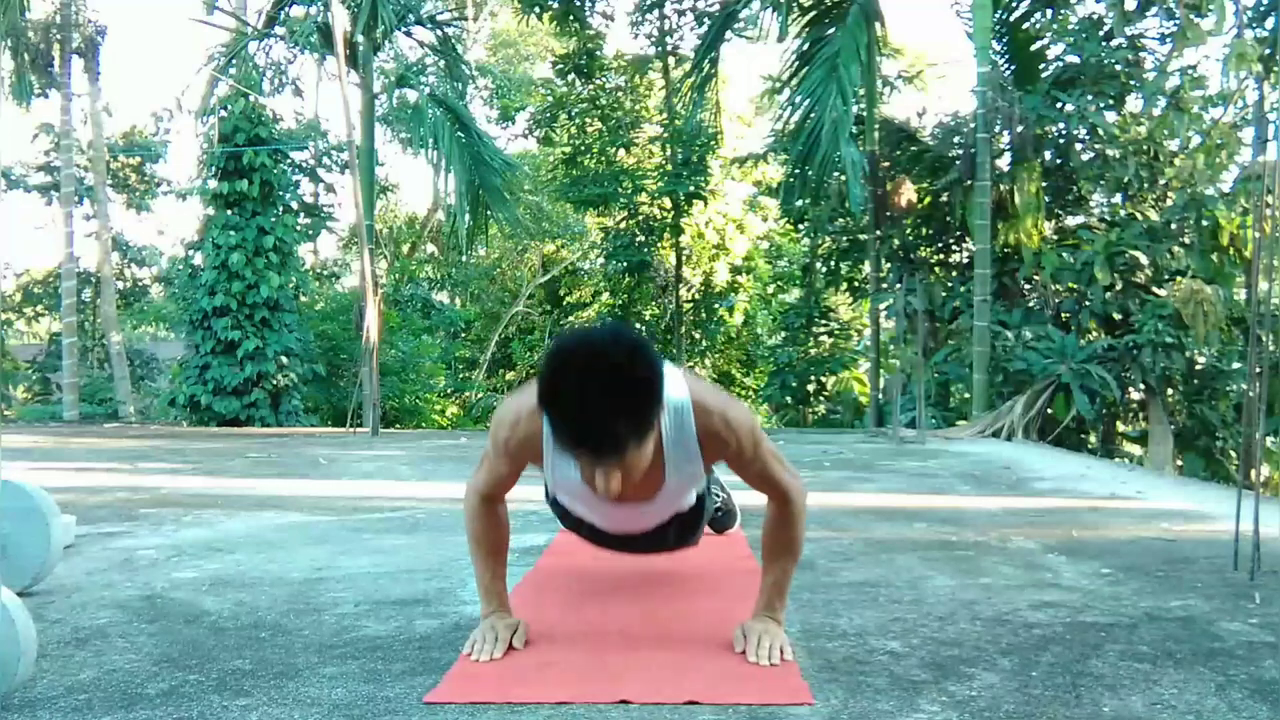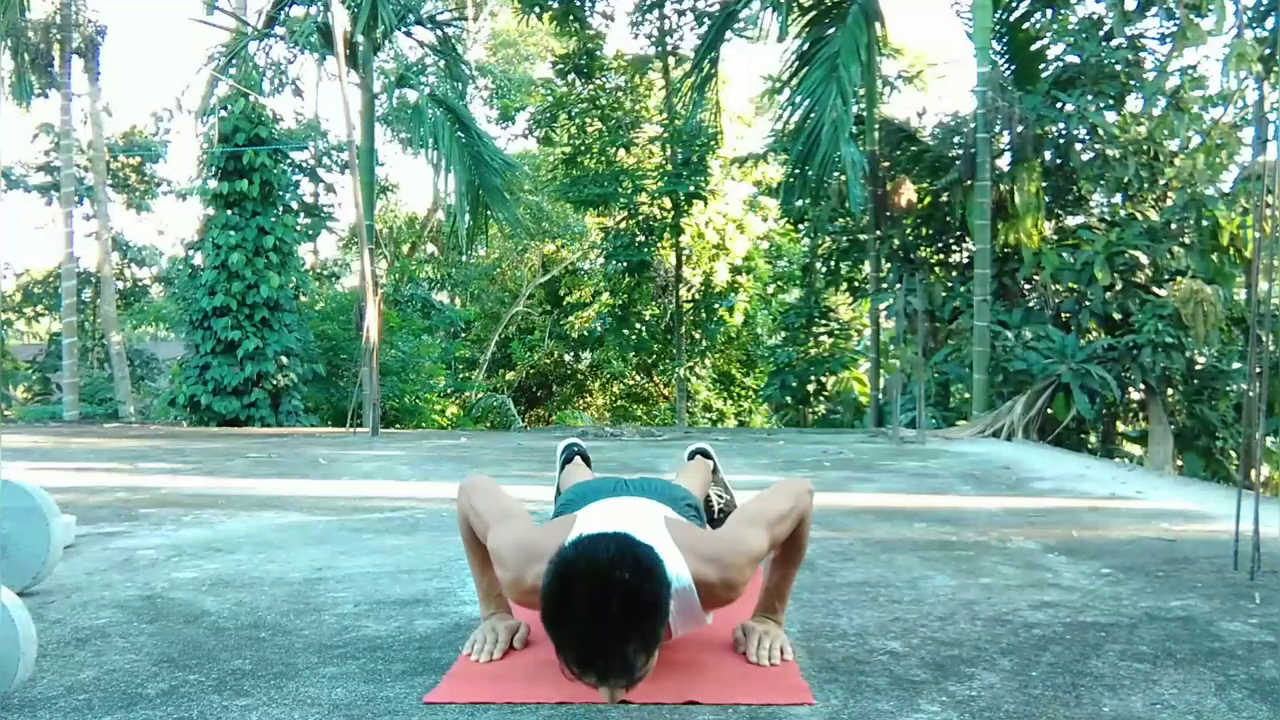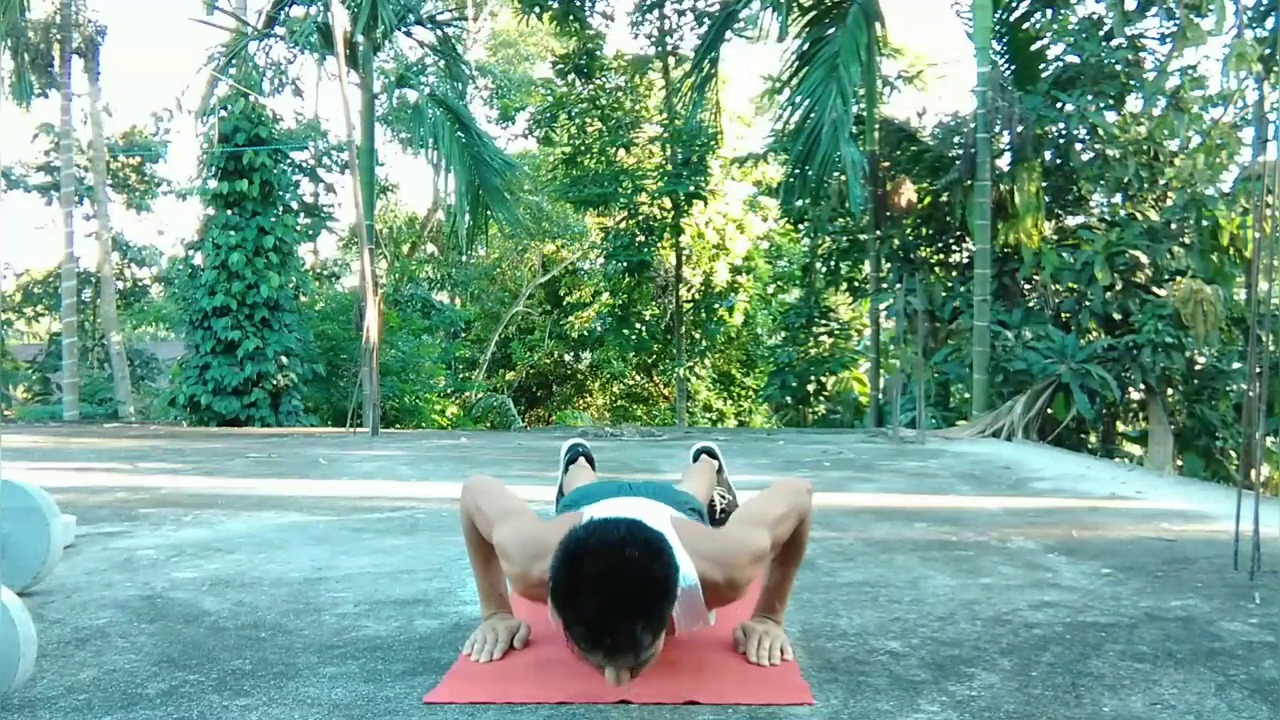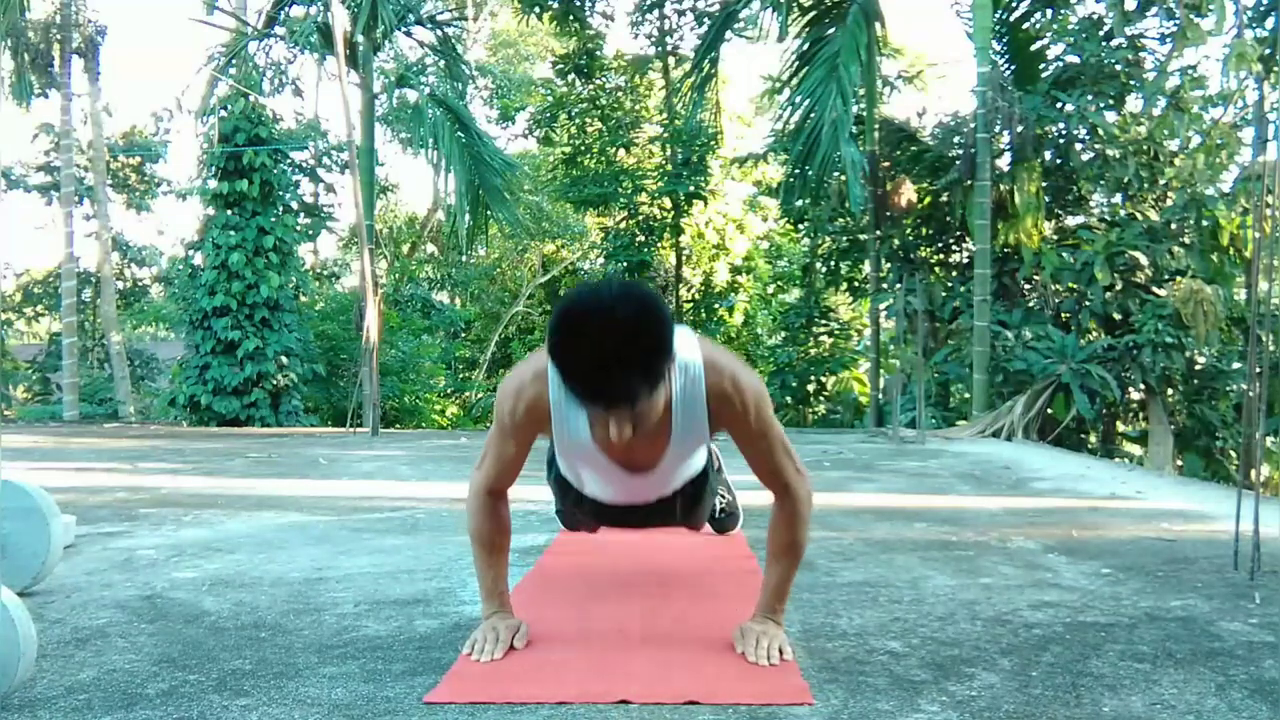
dt=0.5s
person 1, frame 1
left shoulder: (710, 416)
right shoulder: (525, 419)
left elbow: (786, 494)
right elbow: (483, 497)
left wrist: (769, 615)
right wrist: (495, 611)
left knee: (690, 531)
person 1, frame 2
left shoulder: (717, 573)
right shoulder: (526, 573)
left elbow: (800, 494)
right elbow: (471, 490)
left wrist: (770, 616)
right wrist: (493, 611)
left hip: (668, 506)
right hip: (584, 504)
left ankle: (701, 463)
right ankle: (573, 460)
person 1, frame 3
left shoulder: (721, 570)
right shoulder: (532, 567)
left elbow: (798, 494)
right elbow: (474, 491)
left wrist: (770, 617)
right wrist: (494, 613)
left hip: (673, 507)
right hip: (586, 505)
left ankle: (706, 462)
right ankle: (576, 461)
person 1, frame 4
left shoulder: (723, 381)
right shoulder: (531, 388)
left elbow: (790, 491)
right elbow: (487, 490)
left wrist: (769, 616)
right wrist: (496, 611)
left hip: (680, 488)
right hip: (584, 492)
left knee: (700, 520)
right knee: (580, 525)
left ankle: (713, 480)
